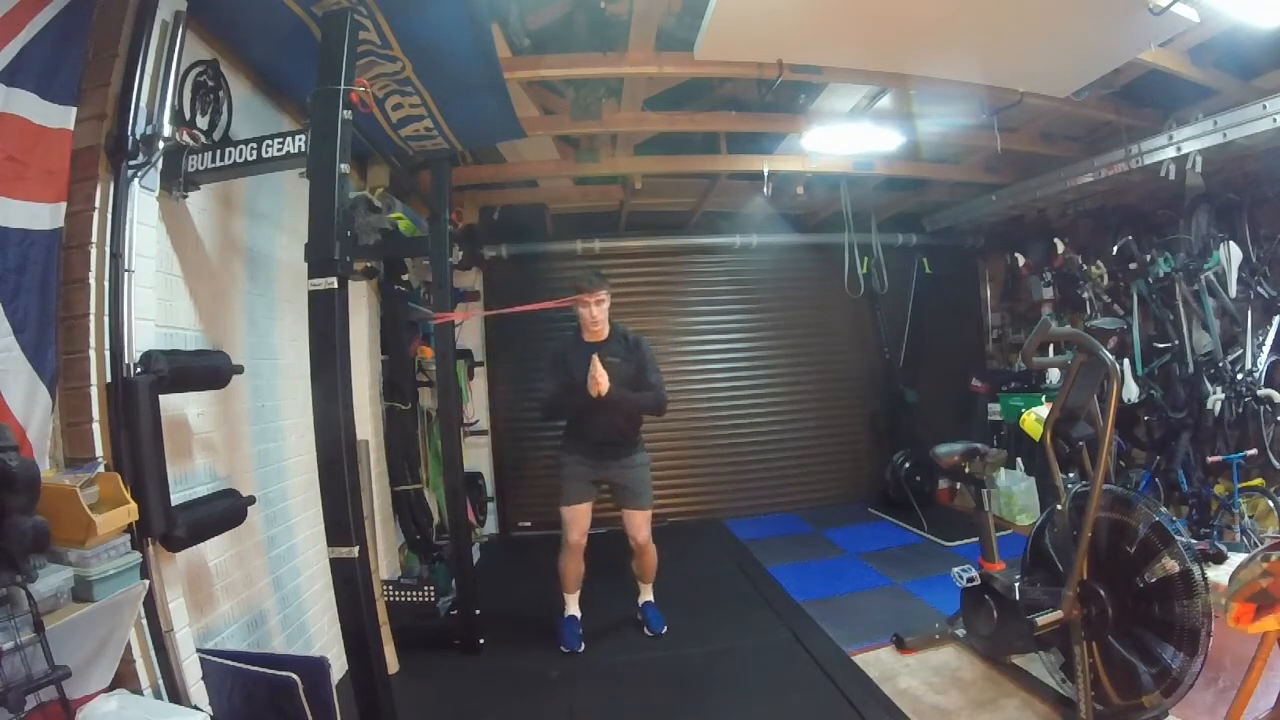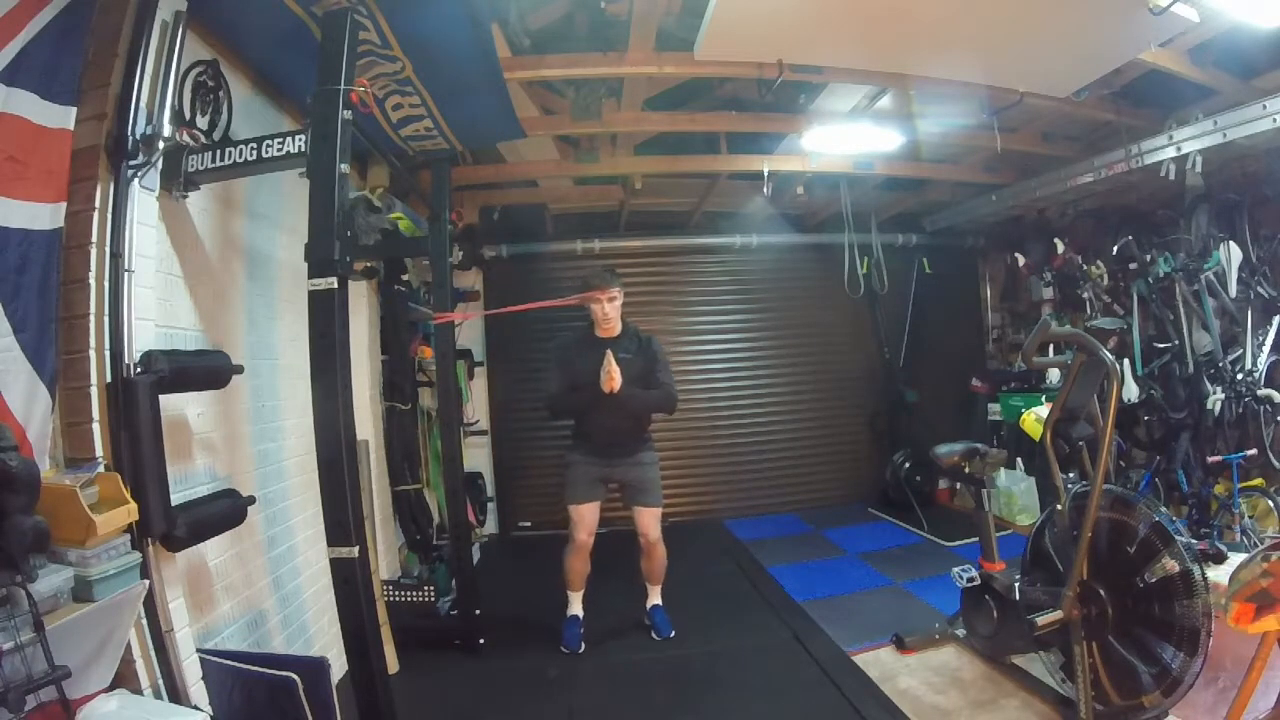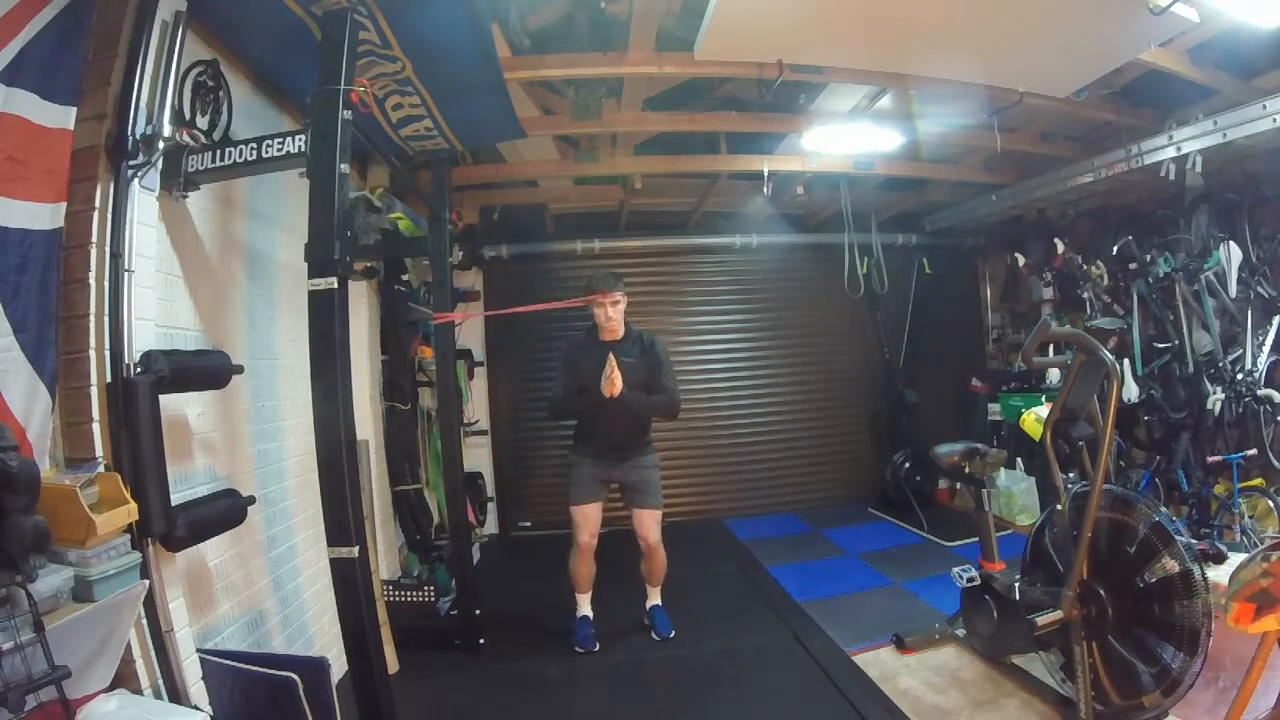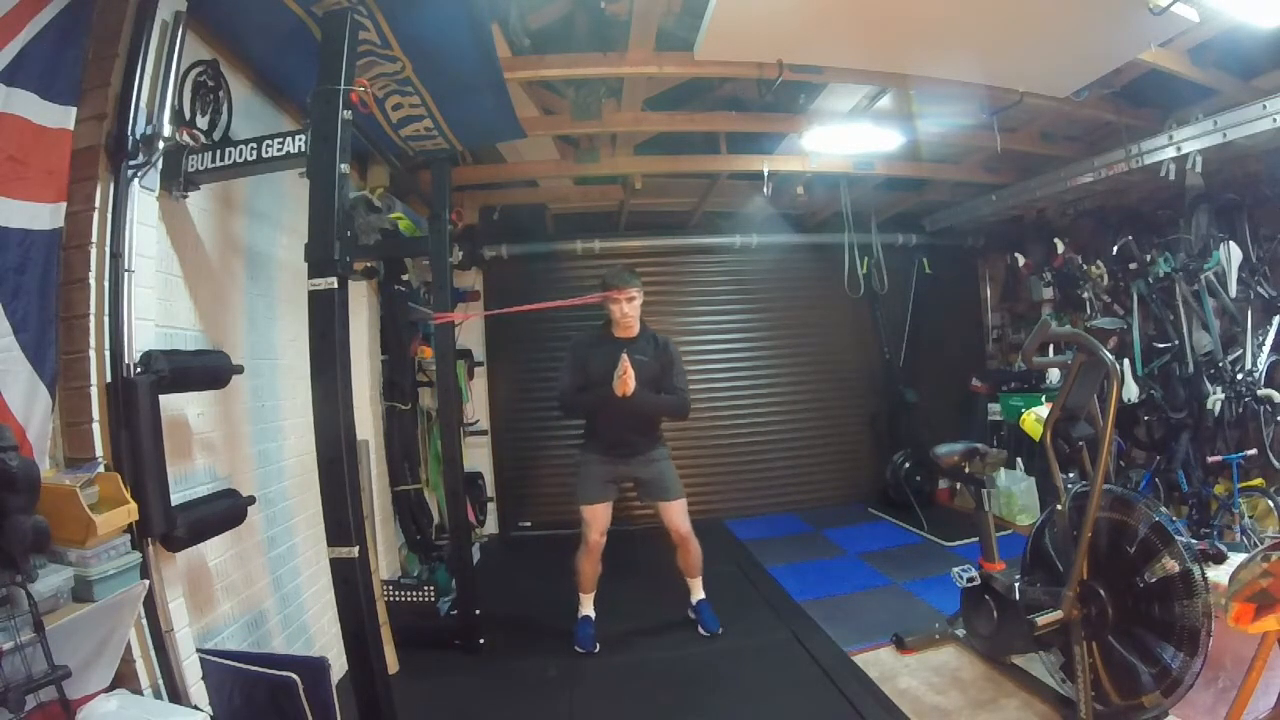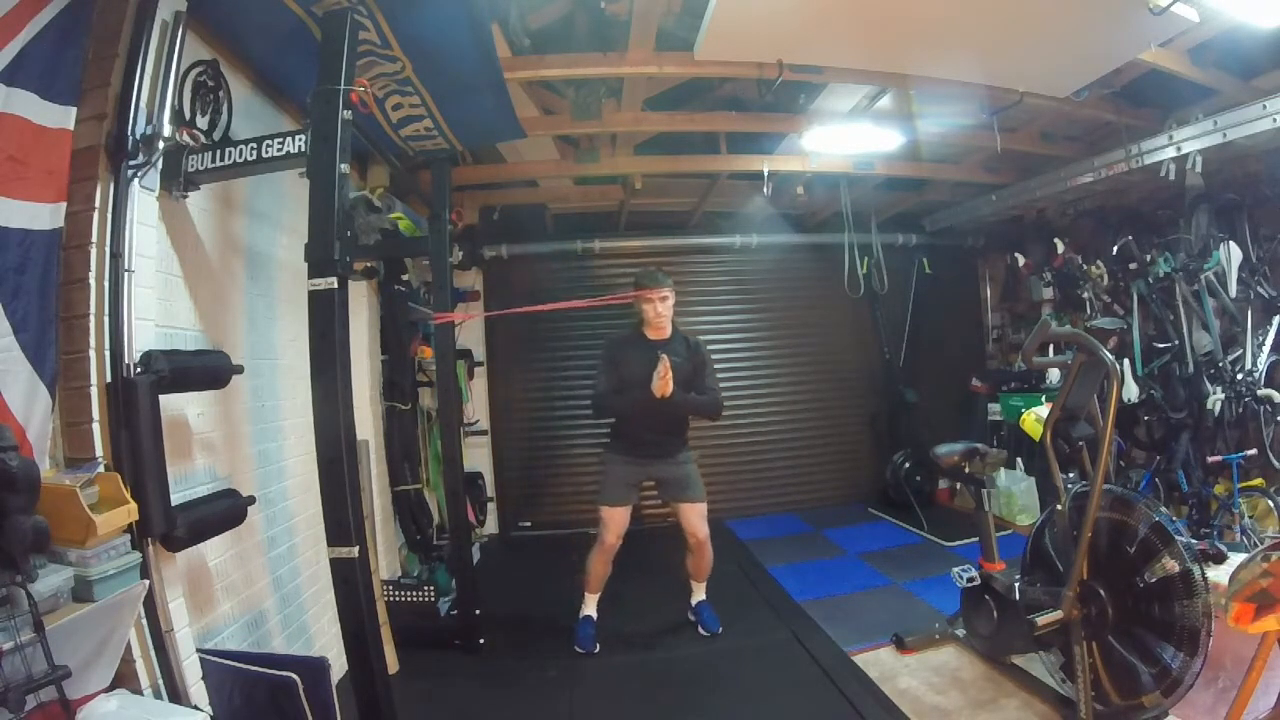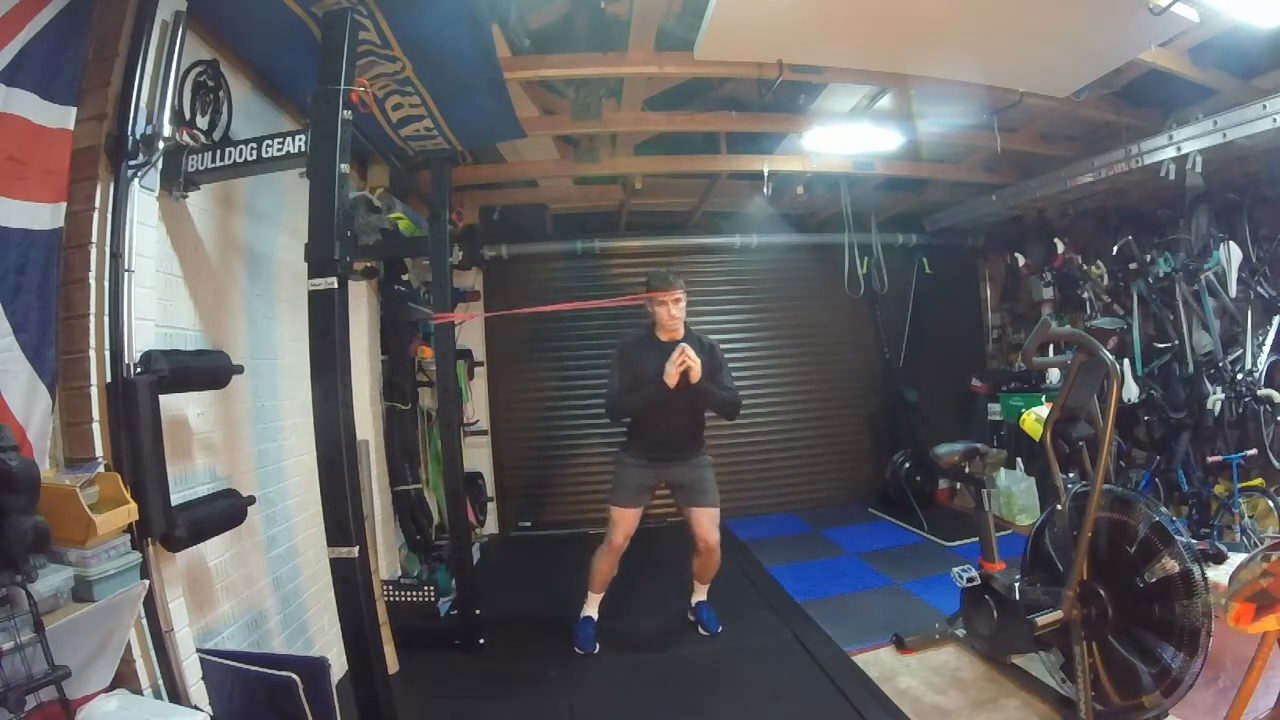
dt=0.5s
person 1, frame 1
left shoulder: (634, 346)
right shoulder: (565, 352)
left elbow: (658, 402)
right elbow: (551, 408)
left wrist: (611, 392)
right wrist: (586, 394)
left hip: (628, 456)
right hip: (579, 458)
left knee: (641, 539)
right knee: (574, 540)
left ankle: (646, 601)
right ankle: (571, 613)
person 1, frame 2
left shoulder: (645, 344)
right shoulder: (570, 347)
left elbow: (668, 400)
right elbow: (556, 405)
left wrist: (623, 389)
right wrist: (597, 389)
left hip: (637, 454)
right hip: (587, 456)
left knee: (651, 537)
right knee: (581, 539)
left ankle: (654, 604)
right ankle: (574, 613)
person 1, frame 3
left shoulder: (649, 347)
right shoulder: (577, 350)
left elbow: (671, 405)
right elbow: (559, 408)
left wrist: (623, 394)
right wrist: (599, 394)
left hip: (638, 457)
right hip: (589, 458)
left knee: (651, 541)
right knee: (584, 541)
left ankle: (654, 605)
right ankle: (584, 614)
person 1, frame 4
left shoulder: (661, 347)
right shoulder: (585, 346)
left elbow: (681, 406)
right elbow: (567, 403)
left wrist: (635, 393)
right wrist: (610, 392)
left hip: (650, 453)
right hip: (599, 456)
left knee: (682, 532)
right knee: (593, 540)
left ankle: (698, 601)
right ankle: (586, 613)
person 1, frame 5
left shoulder: (692, 349)
right shoulder: (618, 348)
left elbow: (714, 407)
right elbow: (600, 406)
left wrist: (674, 394)
right wrist: (649, 393)
left hip: (675, 455)
right hip: (624, 457)
left knee: (699, 537)
right knee: (609, 540)
left ankle: (699, 601)
right ankle: (588, 613)
person 1, frame 6
left shoulder: (706, 349)
right shoulder: (631, 349)
left elbow: (732, 407)
right elbow: (615, 409)
left wrist: (699, 381)
right wrist: (663, 384)
left hip: (691, 459)
right hip: (639, 460)
left knee: (709, 542)
right knee: (616, 541)
left ankle: (699, 602)
right ankle: (589, 613)
